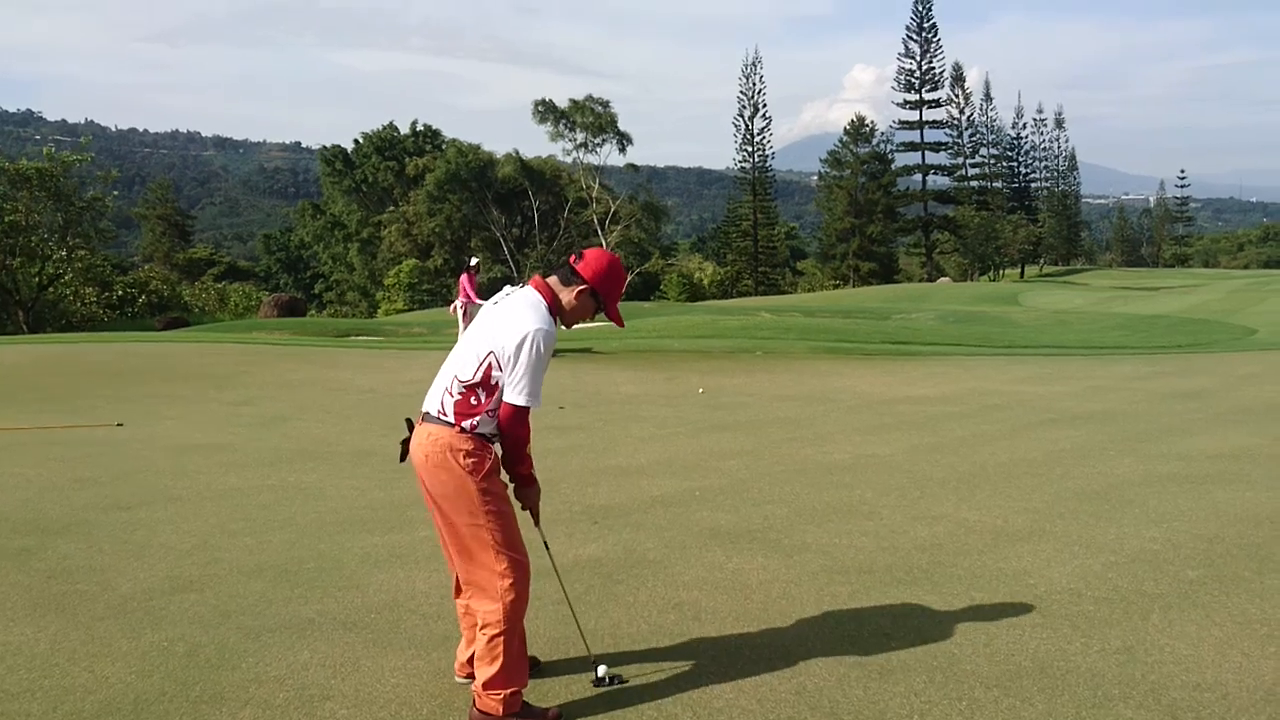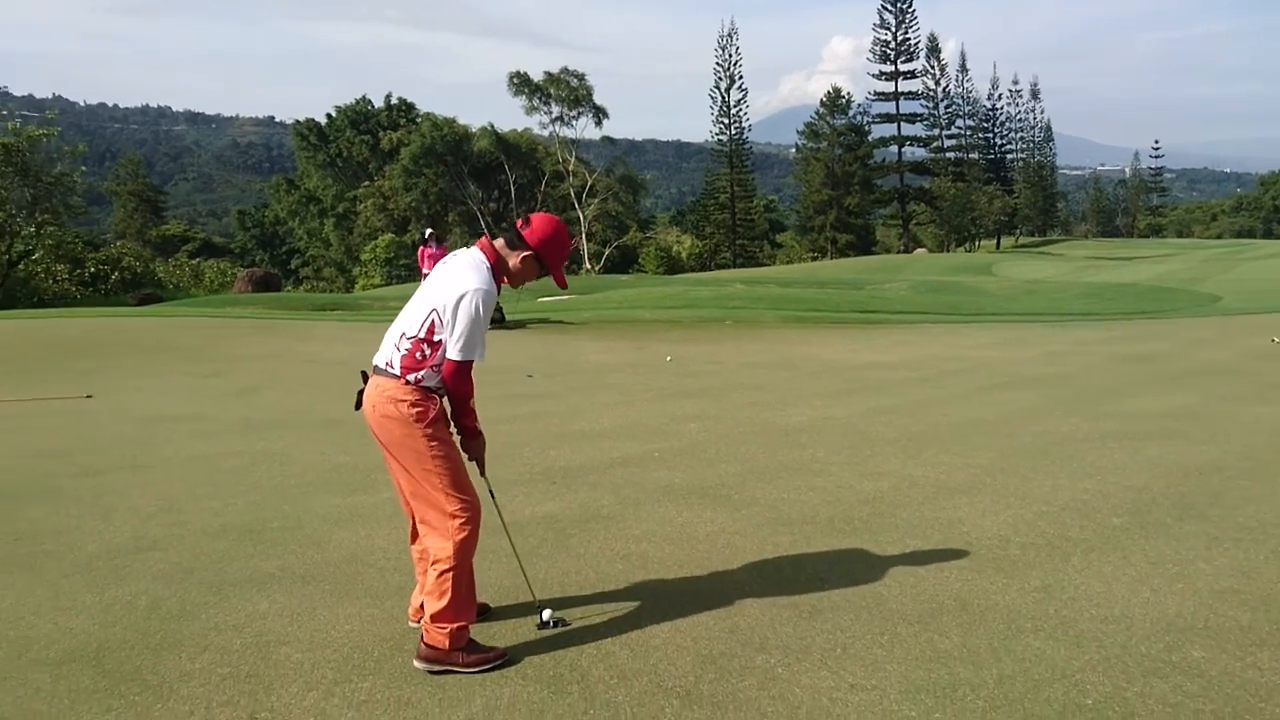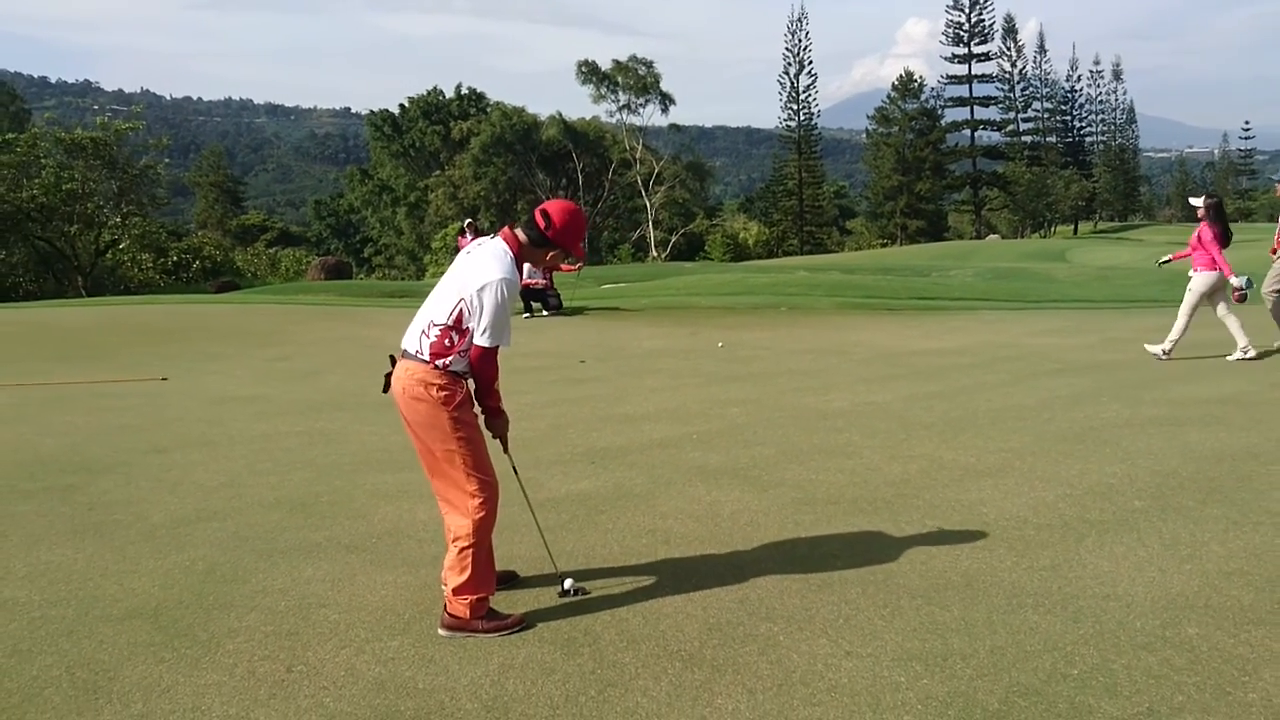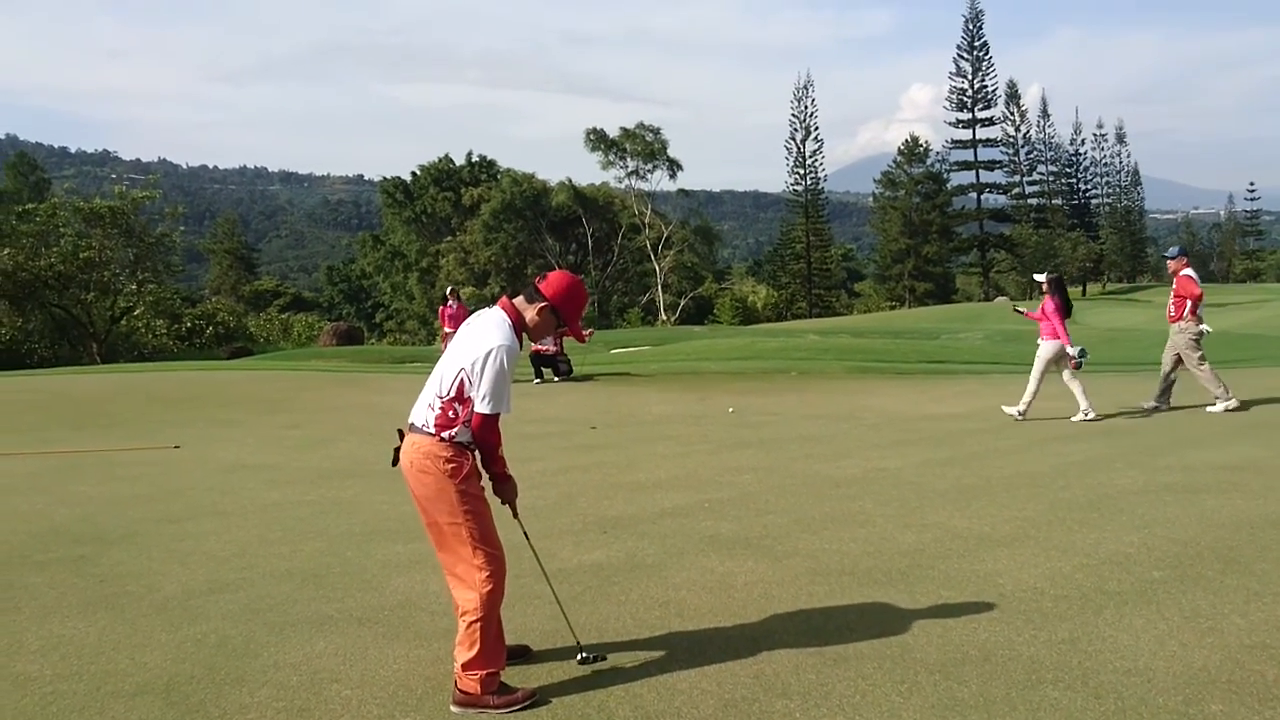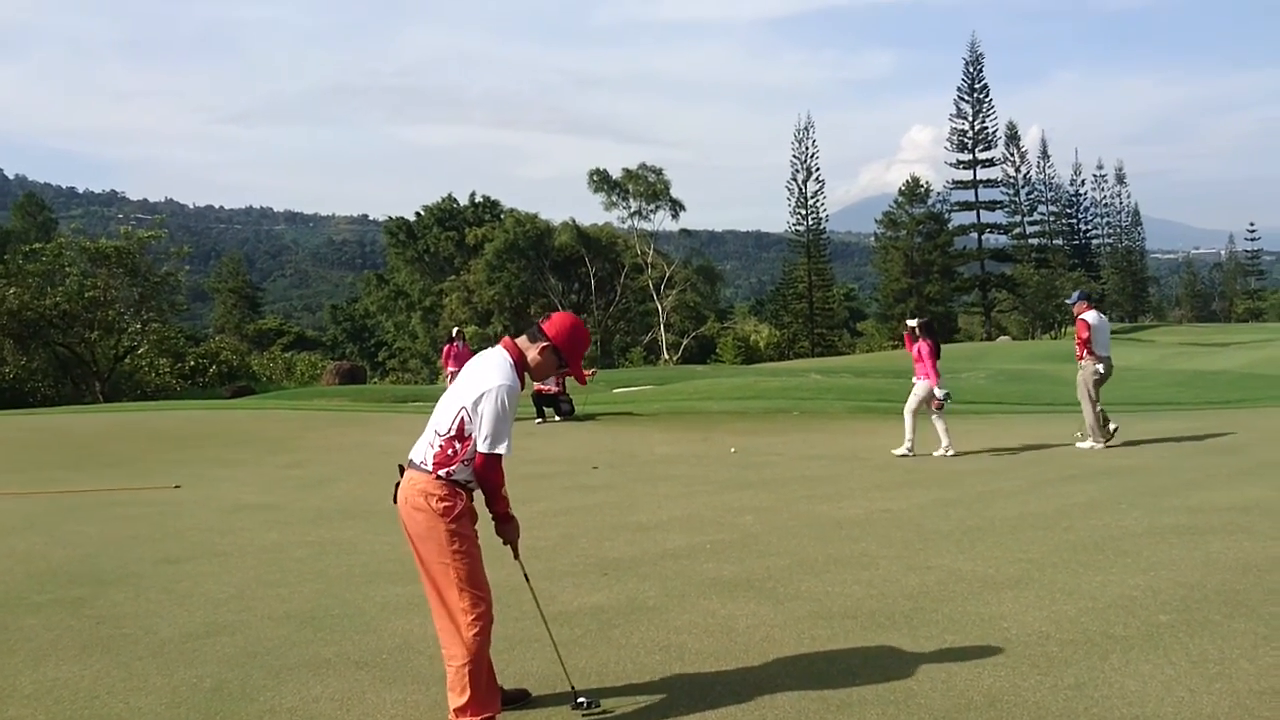
dt=1s
person 1, frame 1
left shoulder: (512, 297)
right shoulder: (538, 327)
right elbow: (512, 416)
right wrist: (524, 478)
left hip: (433, 435)
right hip: (459, 449)
left knee: (477, 561)
right knee: (504, 572)
left ankle: (476, 658)
person 1, frame 2
left shoulder: (464, 258)
right shoulder: (479, 287)
right elbow: (455, 371)
left wrist: (463, 427)
right wrist: (470, 431)
left hip: (389, 390)
right hip: (407, 401)
left knee: (431, 508)
right knee: (457, 513)
left ankle: (430, 601)
right ankle: (443, 640)
person 1, frame 3
left shoulder: (486, 246)
right shoulder: (501, 277)
right elbow: (482, 356)
left wrist: (487, 406)
right wrist: (494, 411)
left hip: (417, 372)
right hip: (434, 384)
left knee: (458, 486)
right knee: (475, 493)
left ankle: (464, 571)
right ankle: (465, 609)
person 1, frame 4
left shoulder: (487, 317)
right shoulder: (502, 343)
right elbow: (484, 424)
left wrist: (494, 471)
right wrist: (501, 475)
left hip: (429, 446)
right hip: (441, 456)
left knee: (472, 561)
right knee: (483, 567)
left ankle: (485, 646)
right ankle: (475, 684)
person 1, frame 5
left shoulder: (492, 358)
right shoulder: (503, 384)
right elbow: (486, 462)
left wrist: (499, 511)
right wrist: (503, 515)
left hip: (429, 487)
right hip: (436, 496)
left knee: (467, 602)
right knee: (469, 611)
